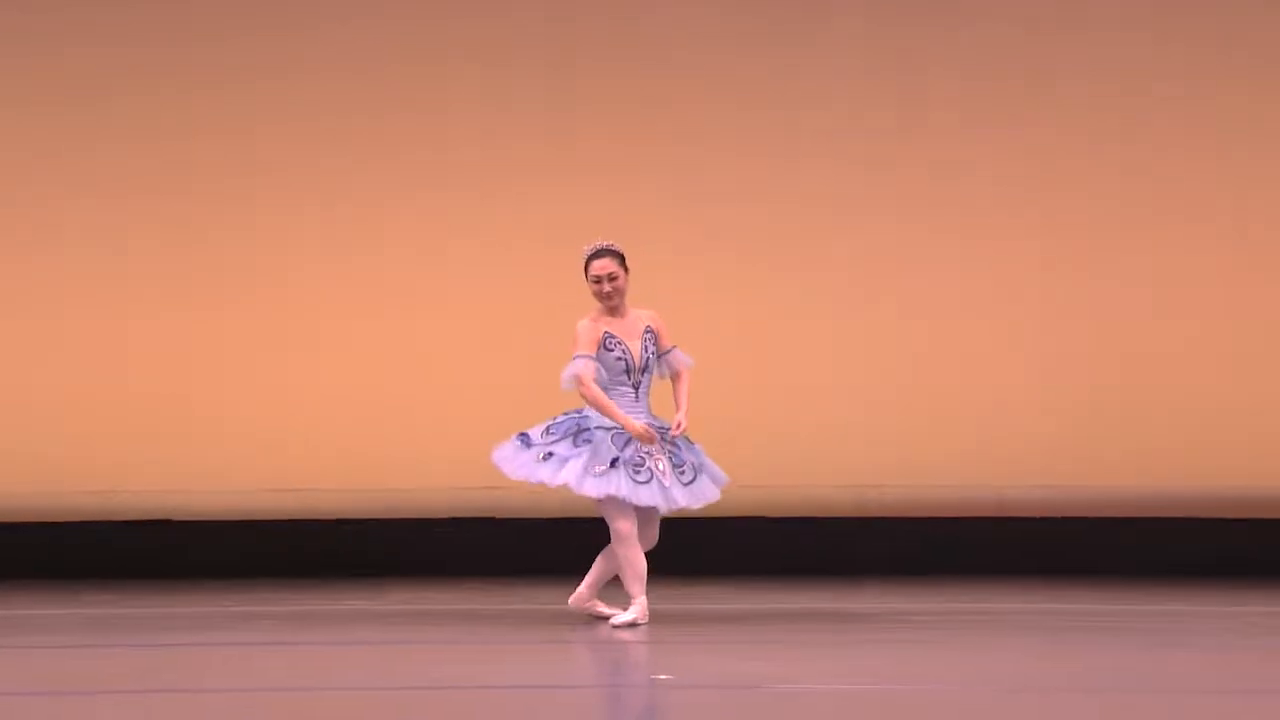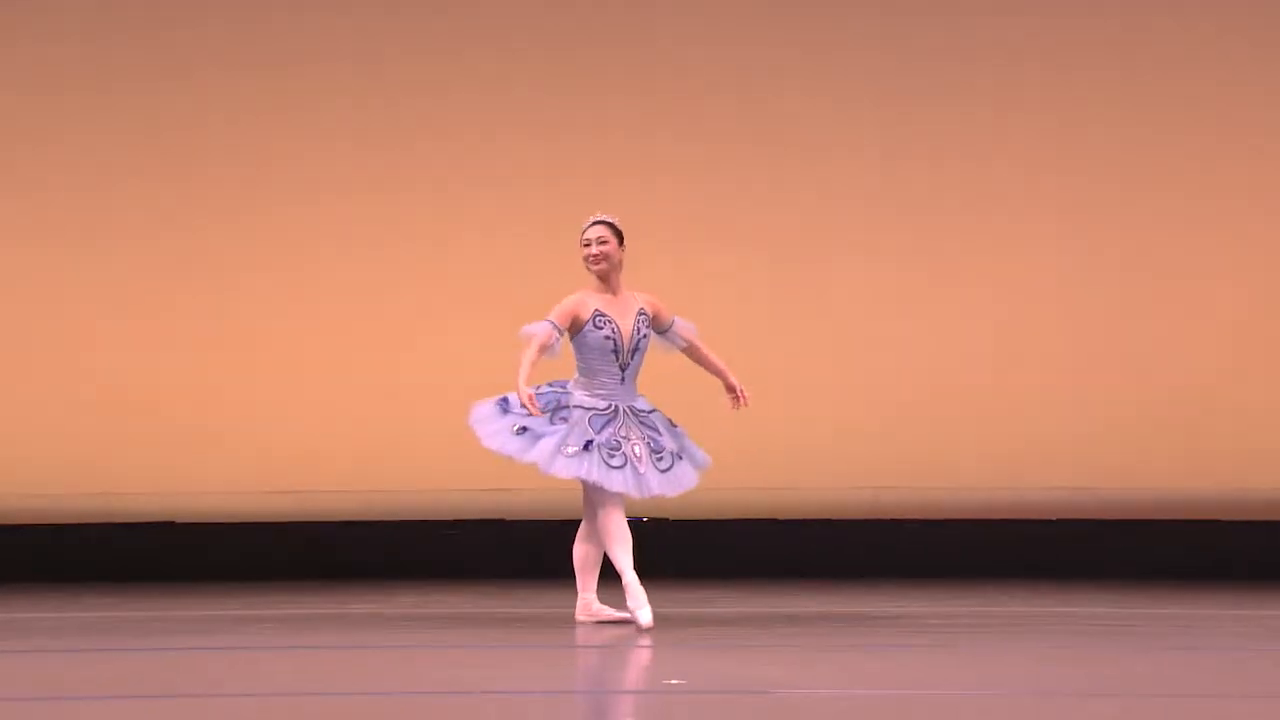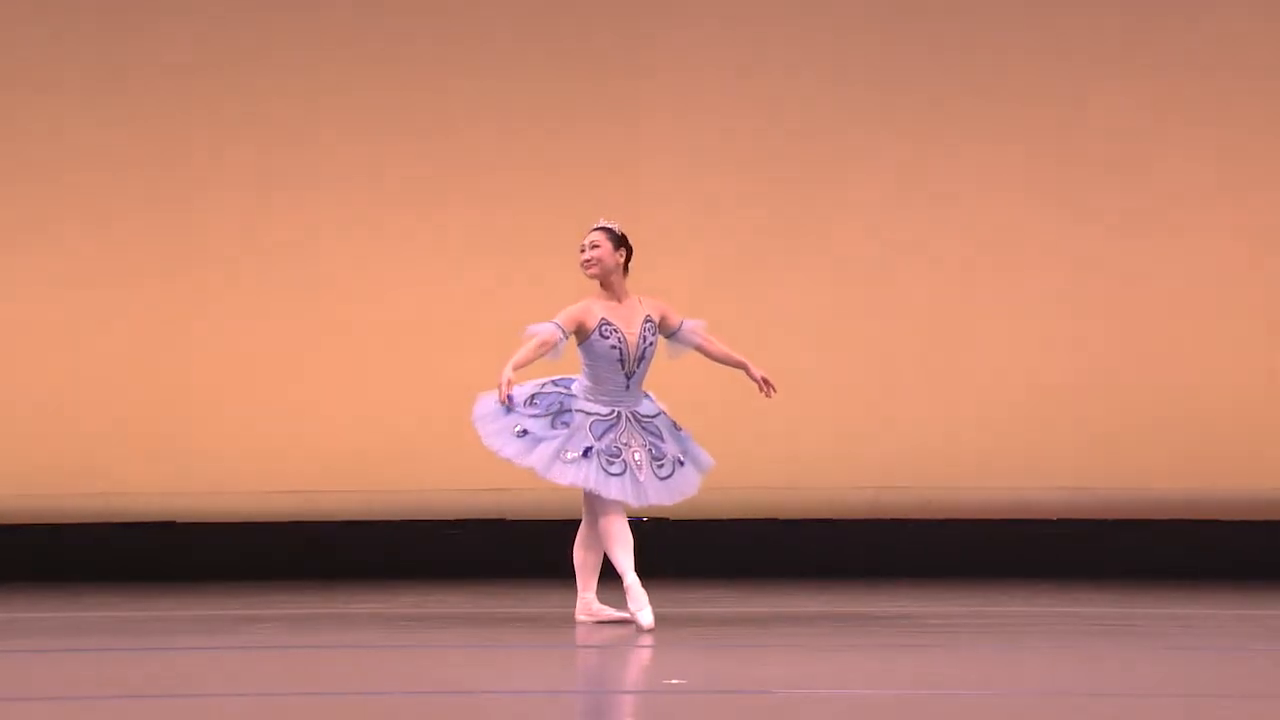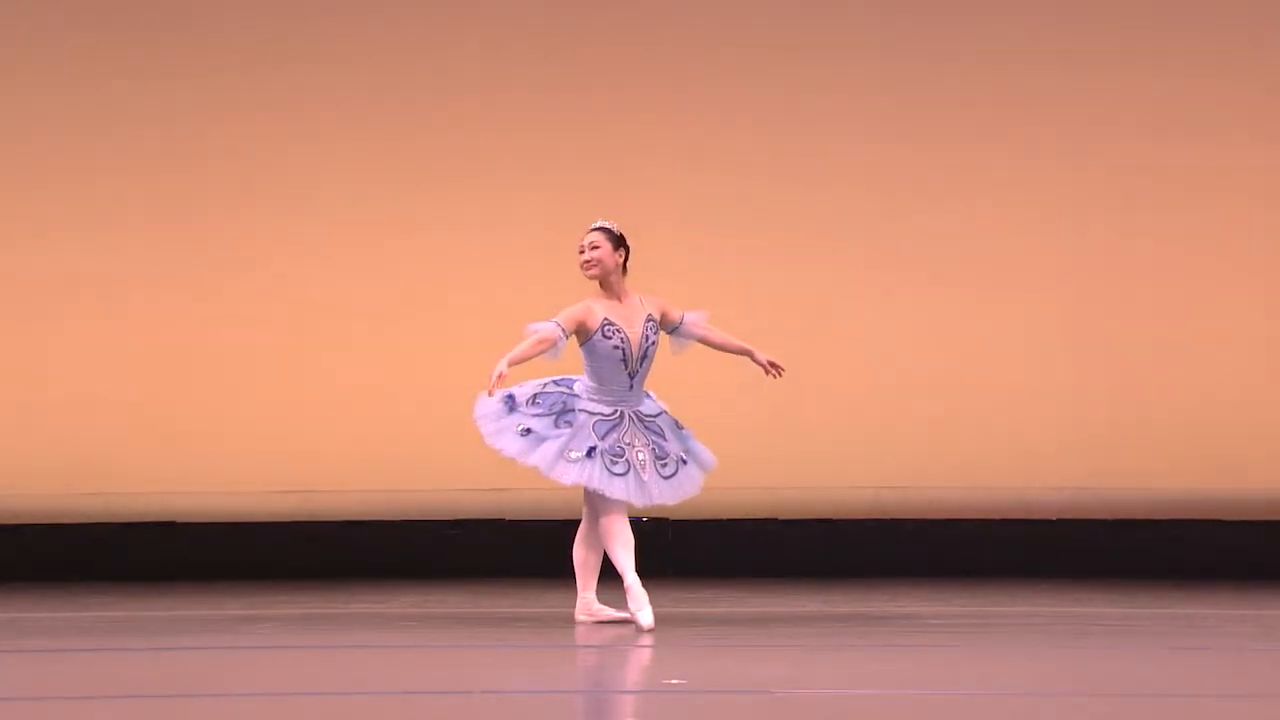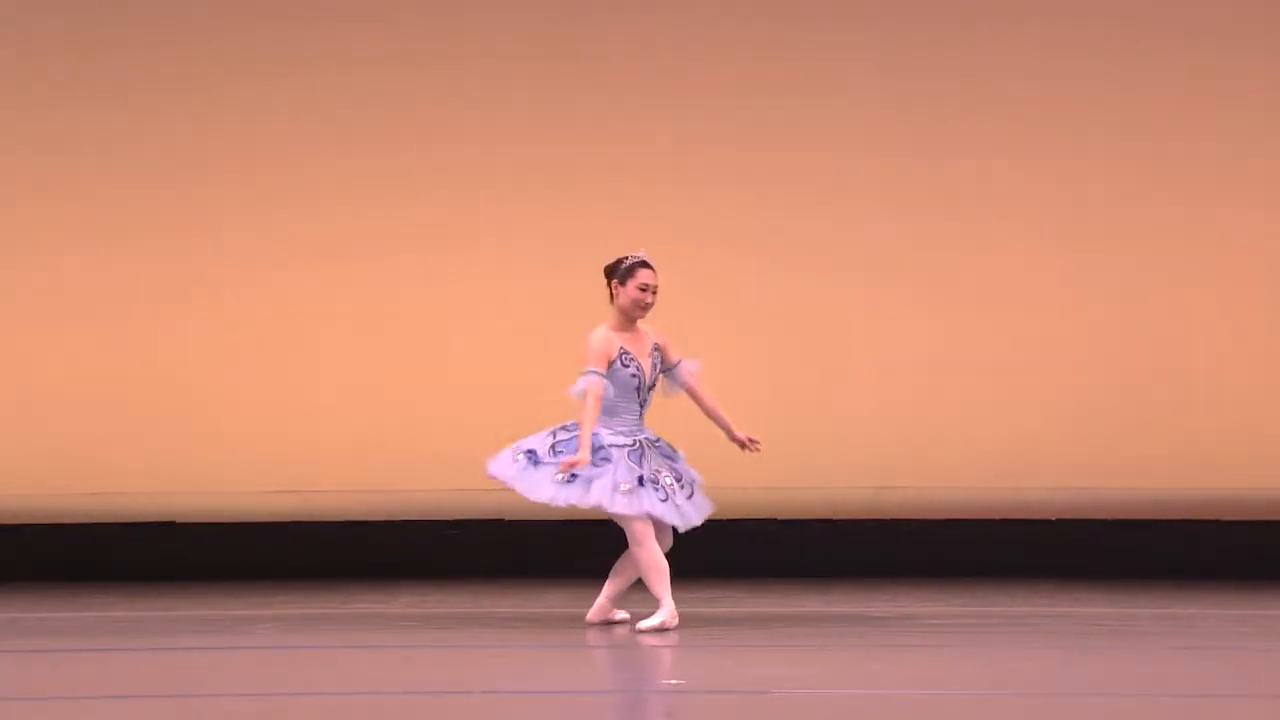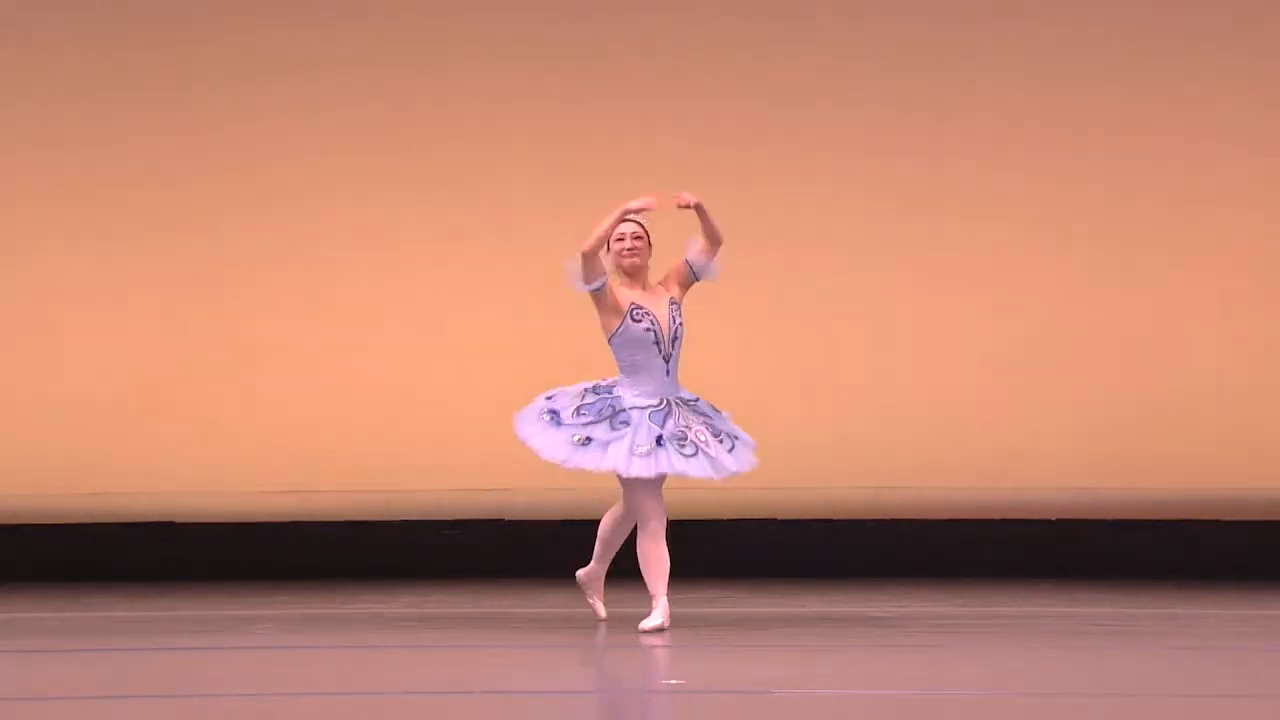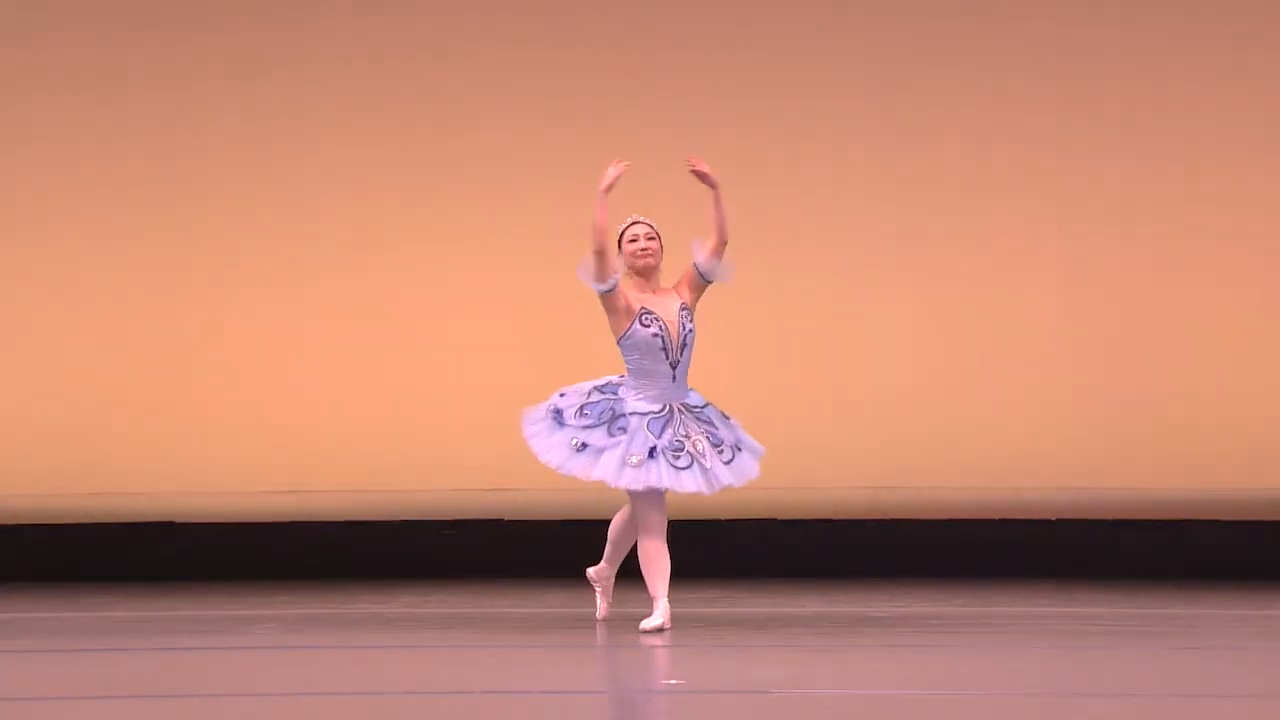
dt=0.7s
person 1, frame 1
left shoulder: (651, 321)
right shoulder: (589, 328)
left elbow: (679, 371)
right elbow: (584, 384)
left wrist: (682, 413)
right wrist: (625, 422)
left hip: (646, 437)
right hip: (602, 436)
left knee: (646, 535)
right knee: (625, 528)
left ankle: (584, 596)
right ankle: (638, 602)
person 1, frame 2
left shoulder: (646, 305)
right shoulder: (577, 305)
left elbow: (687, 341)
right elbow: (538, 341)
left wrist: (726, 377)
right wrist: (522, 382)
left hip: (629, 416)
right hip: (586, 415)
left knee: (597, 510)
right knee: (608, 504)
left ankle: (587, 601)
right ankle: (632, 584)
person 1, frame 3
left shoulder: (653, 309)
right shoulder: (584, 312)
left elbow: (698, 339)
right elbow: (543, 340)
left wrist: (746, 365)
right wrist: (510, 367)
left hip: (633, 419)
right hip: (590, 418)
left knee: (598, 510)
right knee: (609, 507)
left ankle: (587, 601)
person 1, frame 4
left shoulder: (653, 307)
right shoulder: (585, 312)
left elbow: (700, 331)
right elbow: (544, 337)
left wrist: (752, 353)
right wrist: (506, 362)
left hip: (634, 419)
right hip: (591, 418)
left knee: (599, 511)
right knee: (609, 508)
left ankle: (587, 602)
person 1, frame 5
left shoulder: (657, 340)
right shoulder: (600, 340)
left elbow: (692, 386)
right elbow: (592, 397)
left wrist: (732, 430)
right wrist: (585, 450)
left hip: (640, 448)
right hip: (606, 447)
left knee: (660, 538)
right knee: (641, 530)
left ankle: (602, 606)
right ankle: (667, 606)
person 1, frame 6
left shoulder: (671, 289)
right shoulder: (610, 298)
left elbow: (712, 244)
right elbow: (587, 253)
left wrist: (699, 210)
right wrist: (623, 211)
left hip: (674, 411)
right hip: (631, 413)
left knee: (635, 504)
right knee: (651, 512)
left ankle: (593, 574)
right ankle: (660, 605)
person 1, frame 7
left shoulder: (683, 294)
right shoulder: (619, 300)
left elbow: (719, 245)
right elbow: (598, 251)
left wrist: (713, 191)
right wrist: (604, 193)
left hip: (679, 416)
right hip: (634, 419)
left knee: (642, 508)
right knee: (650, 514)
left ankle: (604, 573)
right ankle: (660, 606)
